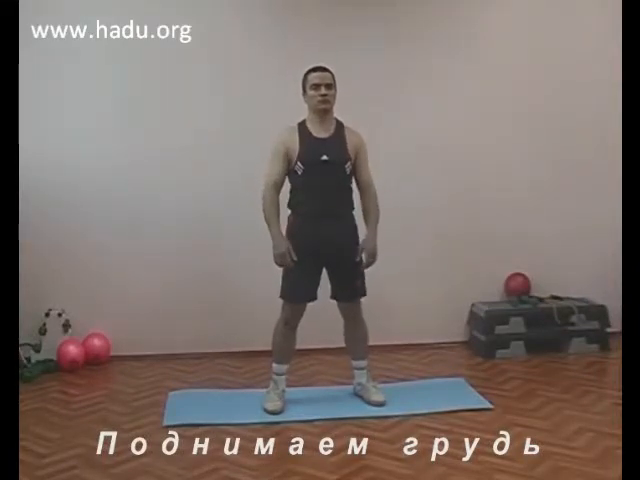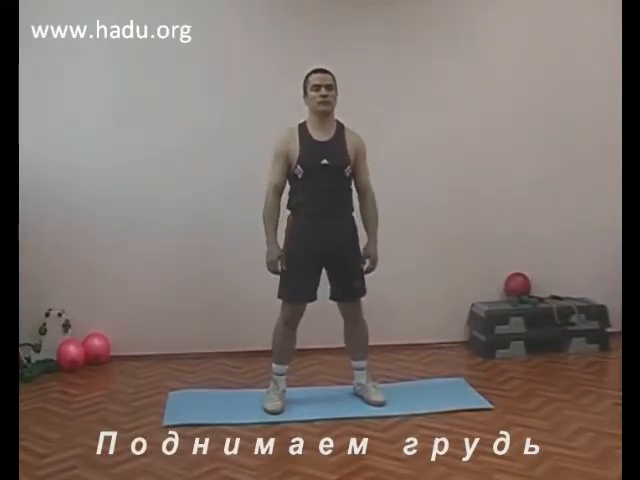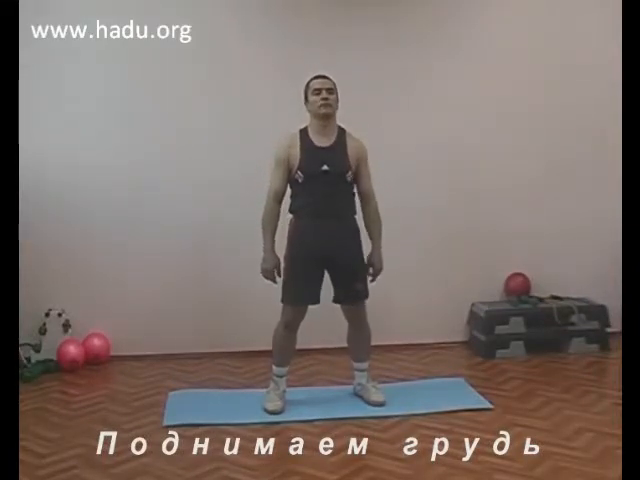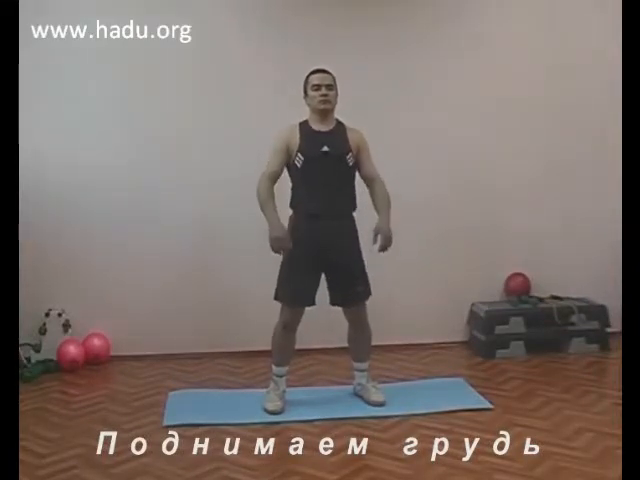
dt=0.4s
person 1, frame 1
left shoulder: (353, 139)
right shoulder: (289, 139)
left elbow: (367, 189)
right elbow: (271, 189)
left wrist: (372, 234)
right wrist: (277, 236)
left hip: (344, 235)
right hip: (302, 235)
left knee: (353, 311)
right knee: (290, 313)
left ankle: (362, 380)
right ankle: (277, 386)
person 1, frame 2
left shoulder: (353, 141)
right shoulder: (289, 141)
left elbow: (366, 193)
right elbow: (273, 194)
left wrist: (372, 241)
right wrist: (271, 243)
left hip: (343, 234)
right hip: (302, 234)
left knee: (353, 311)
right knee: (290, 313)
left ankle: (362, 380)
right ankle: (276, 386)
person 1, frame 3
left shoulder: (354, 146)
right shoulder: (290, 146)
left elbow: (368, 199)
right elbow: (273, 200)
left wrist: (376, 248)
right wrist: (268, 250)
left hip: (345, 236)
right hip: (304, 236)
left knee: (357, 314)
right knee: (291, 316)
left ankle: (363, 380)
right ankle: (277, 386)
person 1, frame 4
left shoulder: (353, 137)
right shoulder: (290, 136)
left elbow: (375, 181)
right elbow: (265, 182)
left wrist: (384, 218)
right wrist: (273, 222)
left hip: (344, 234)
right hip: (303, 235)
left knee: (357, 314)
right knee: (289, 316)
left ankle: (362, 381)
right ankle: (276, 386)
